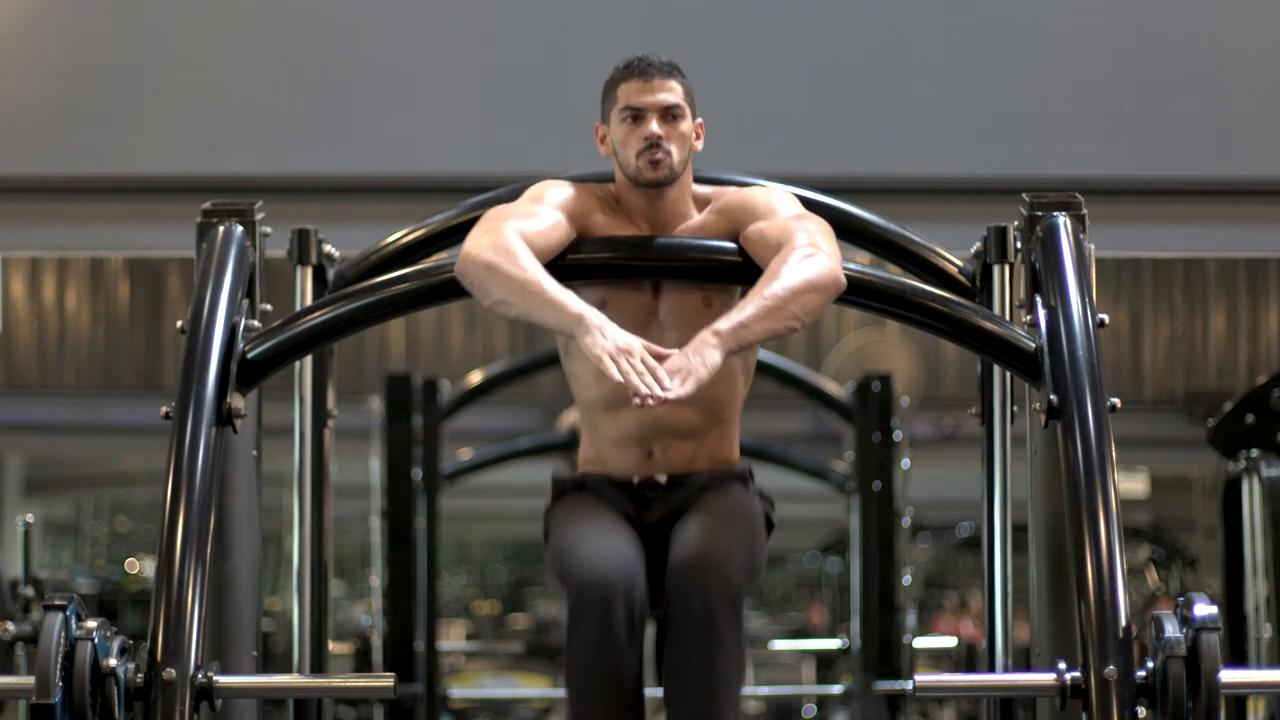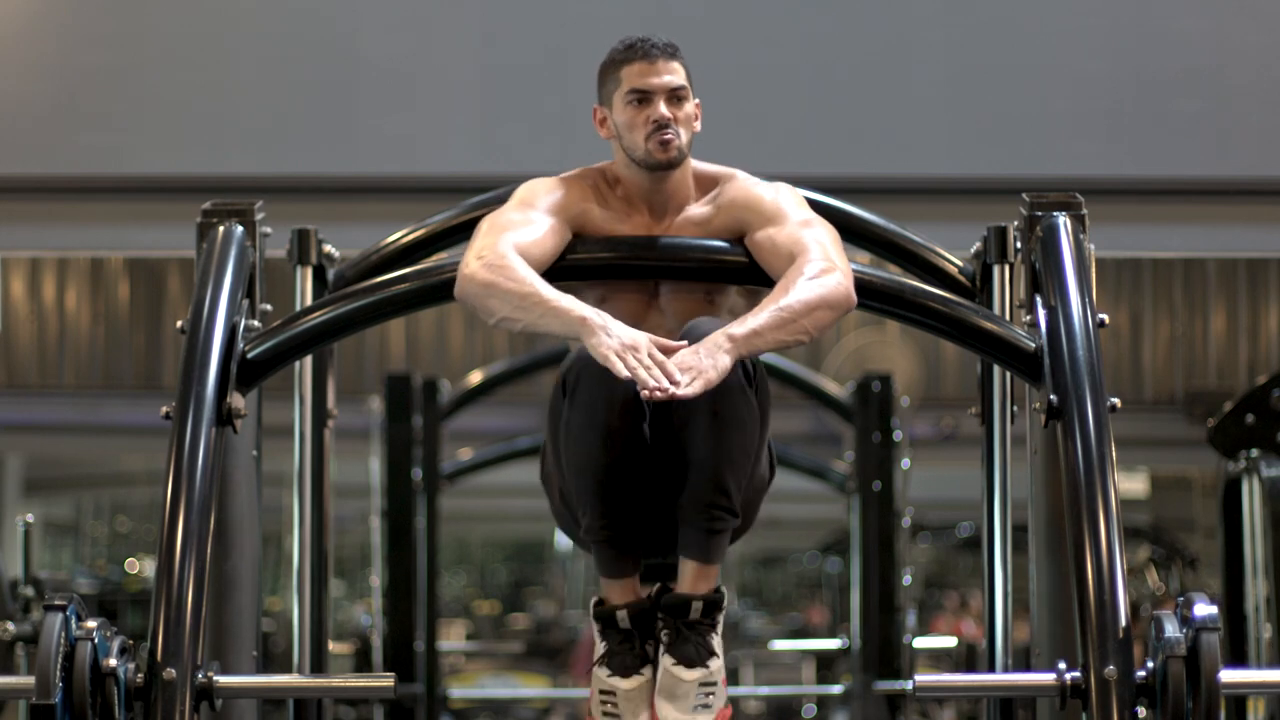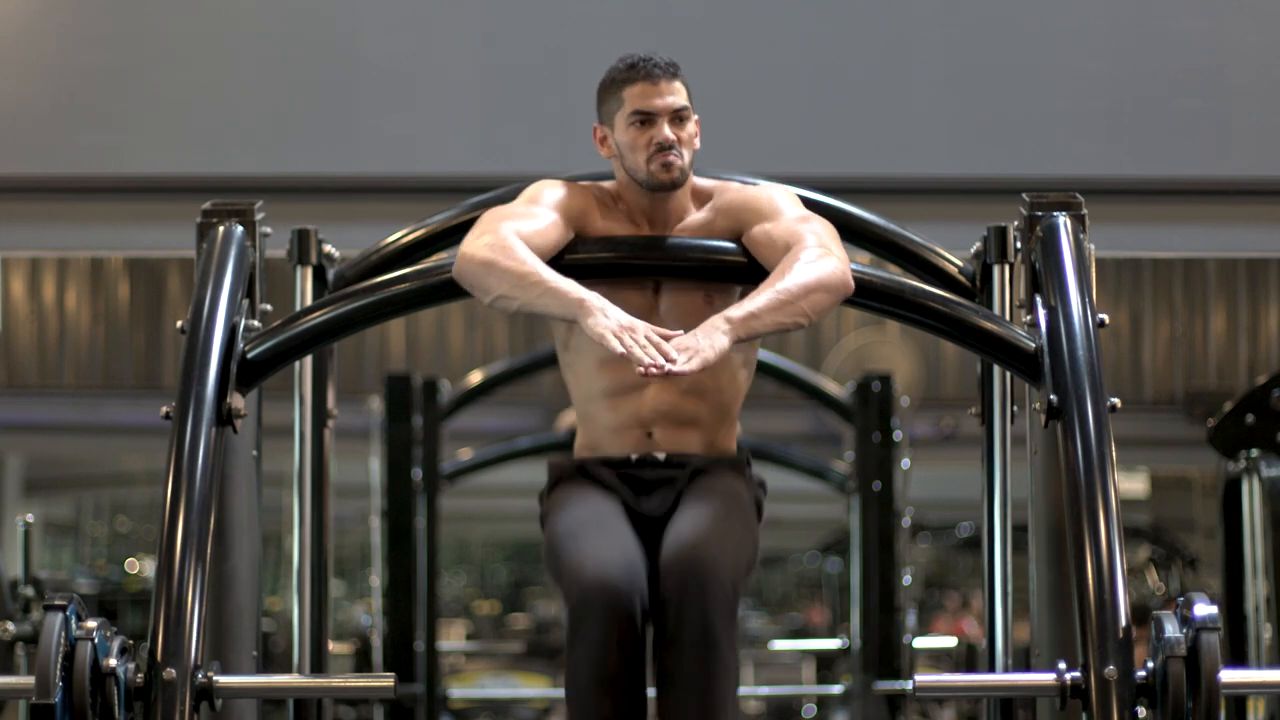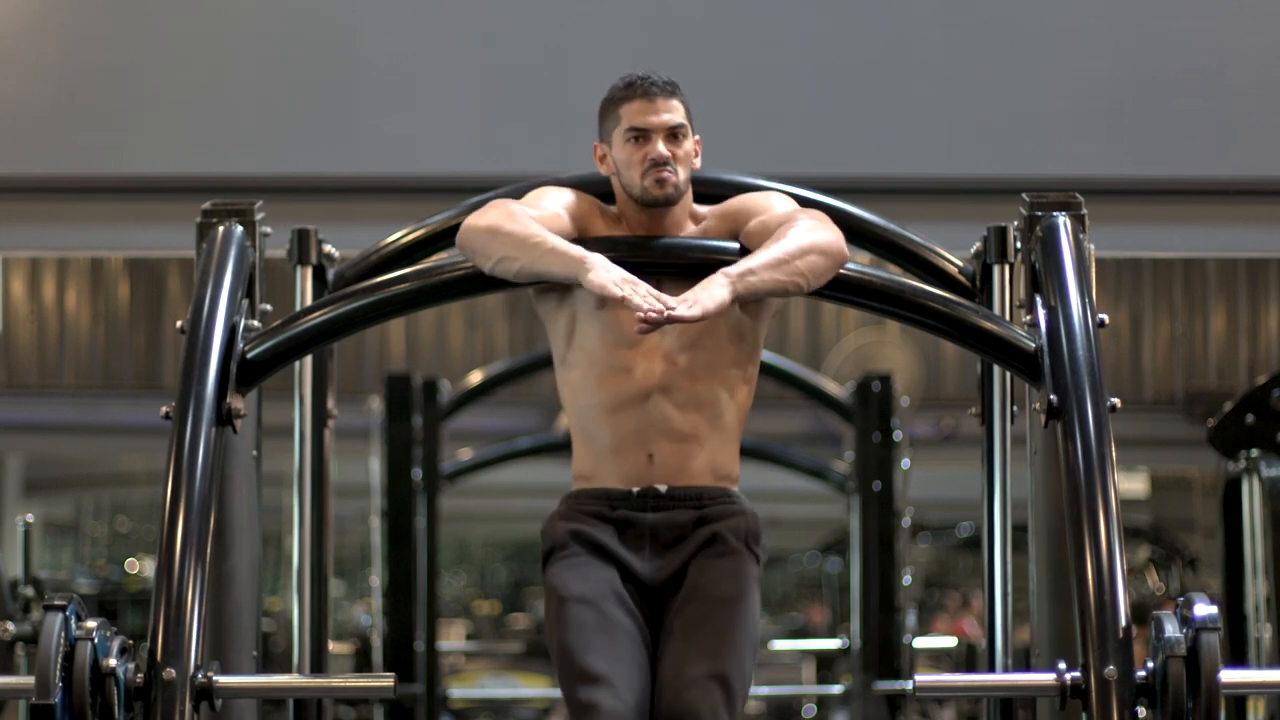
dt=0.3s
person 1, frame 1
left shoulder: (745, 212)
right shoulder: (570, 209)
left elbow: (821, 270)
right elbow: (480, 258)
left wrist: (715, 342)
right wrist: (588, 323)
left hip: (713, 501)
right hip: (600, 502)
left knee: (704, 572)
right knee: (601, 588)
person 1, frame 2
left shoulder: (747, 200)
right shoulder: (564, 199)
left elbow: (833, 284)
right elbow: (478, 276)
left wrist: (726, 342)
right wrist: (595, 325)
left hip: (711, 479)
right hip: (602, 482)
left knee: (726, 368)
right knee: (596, 378)
left ankle: (694, 602)
right ankle: (622, 608)
person 1, frame 3
left shoulder: (744, 207)
right shoulder: (567, 206)
left elbow: (830, 272)
right elbow: (476, 259)
left wrist: (725, 327)
right wrist: (590, 308)
left hip: (707, 489)
right hip: (596, 489)
left knee: (696, 570)
right knee: (604, 590)
person 1, frame 4
left shoulder: (744, 221)
right shoulder: (569, 220)
left elbow: (825, 243)
right elbow: (481, 232)
left wrist: (718, 288)
right wrist: (594, 268)
left hip: (711, 529)
right hip: (594, 531)
